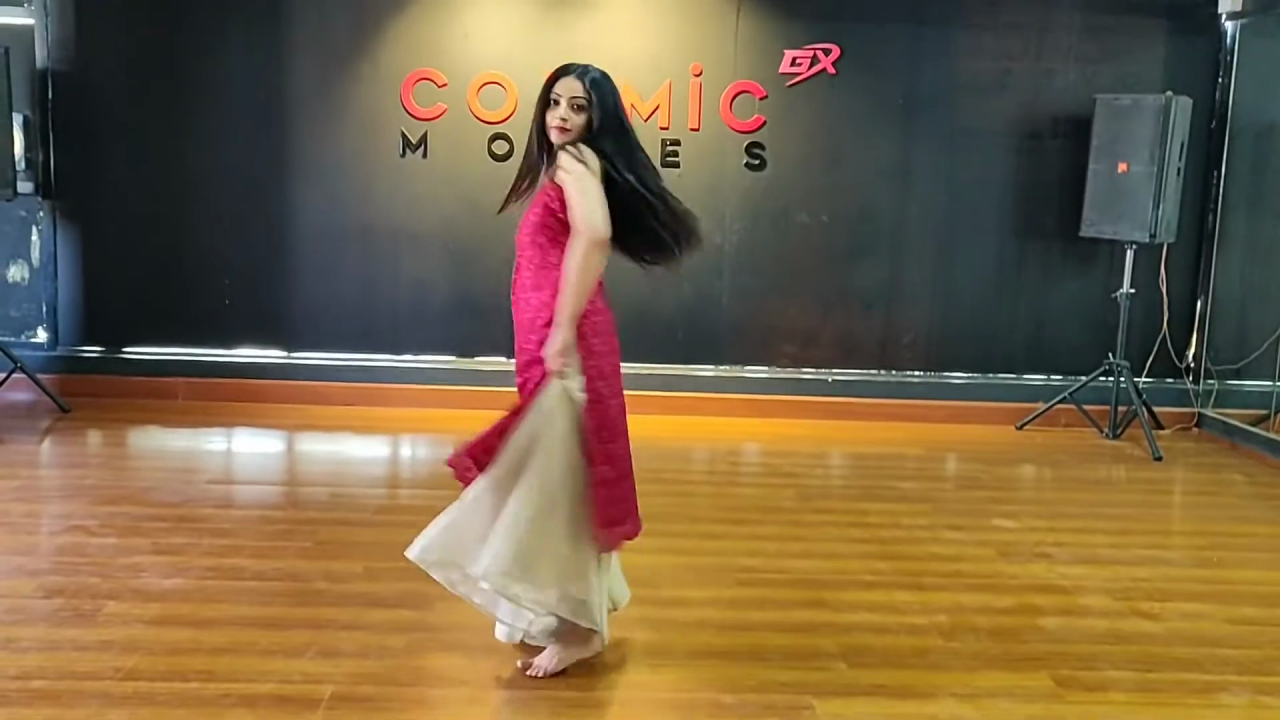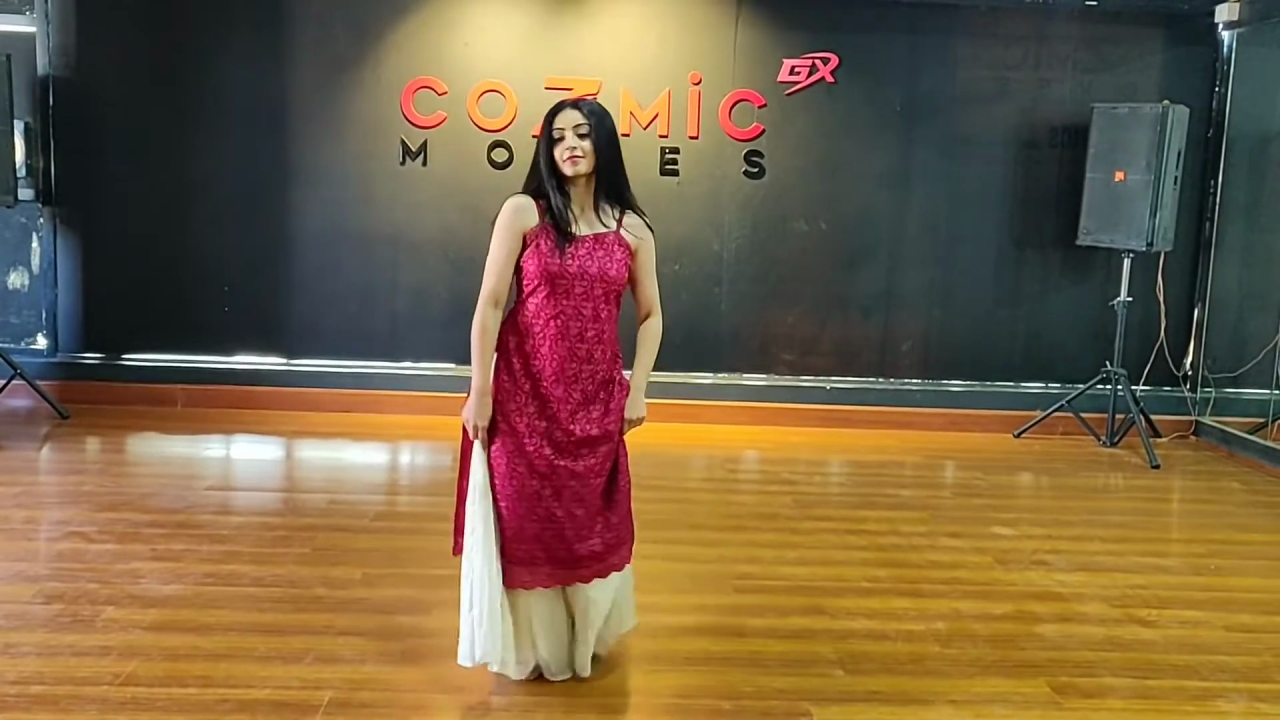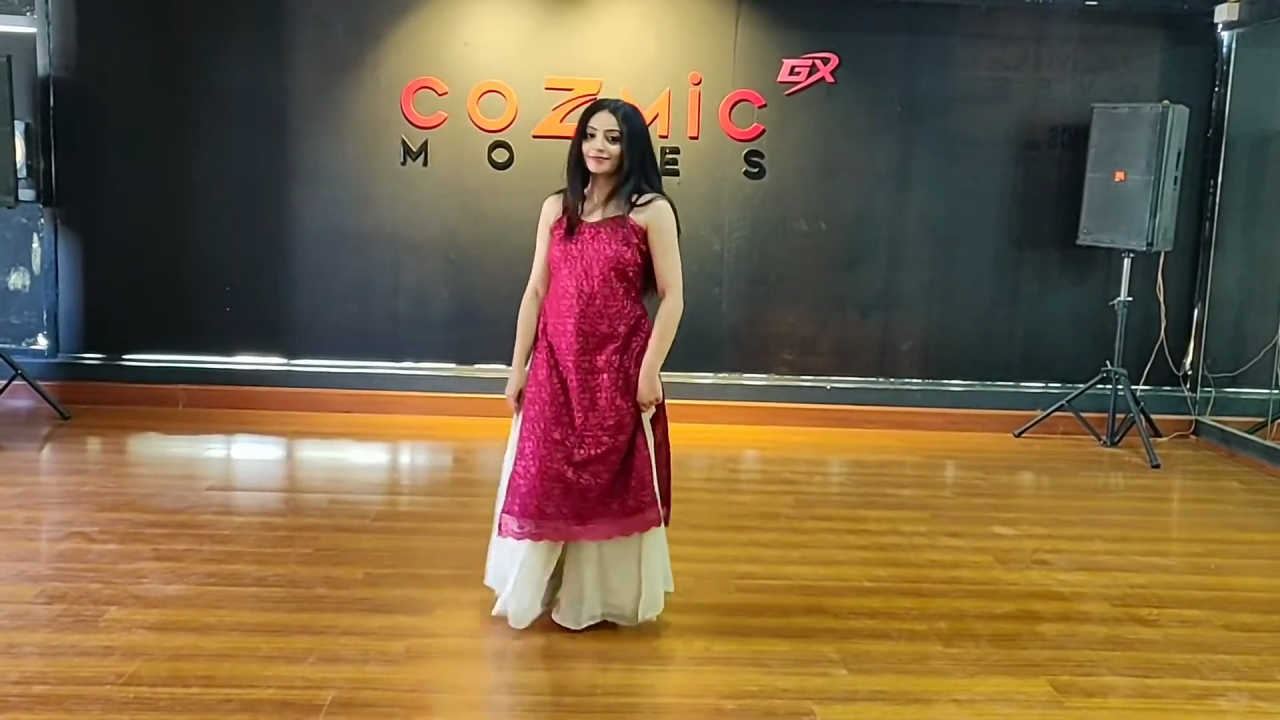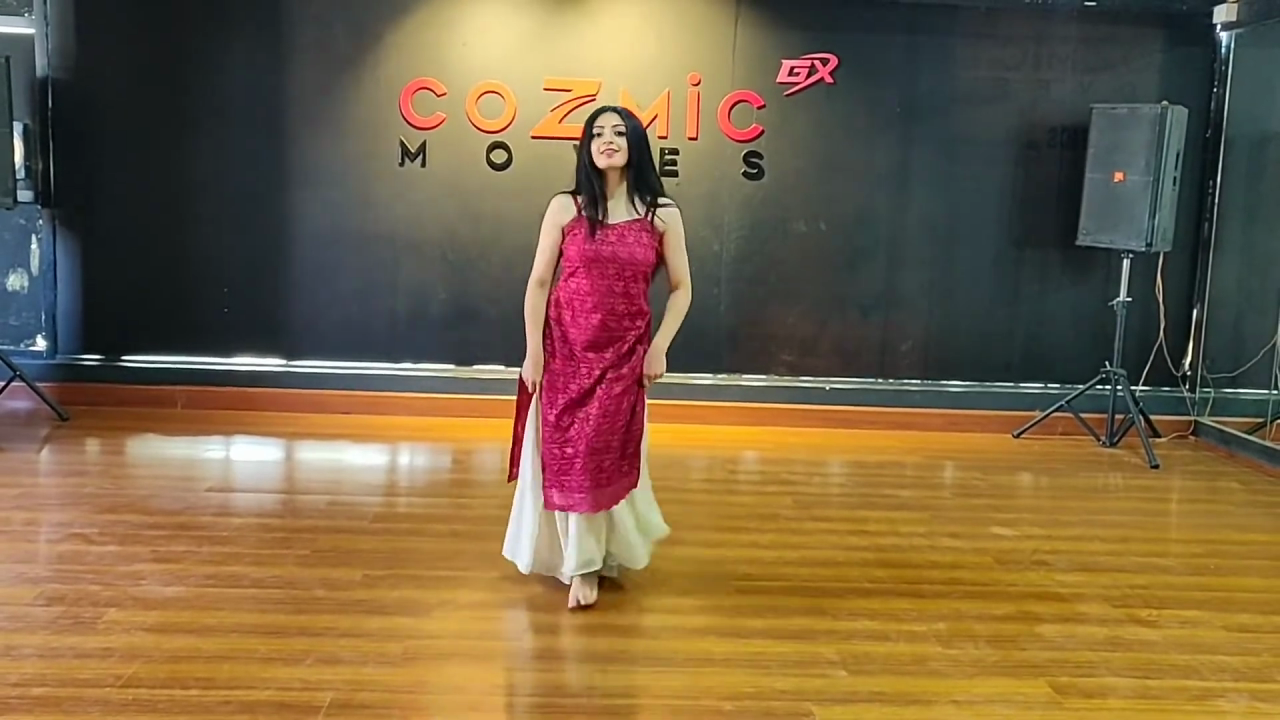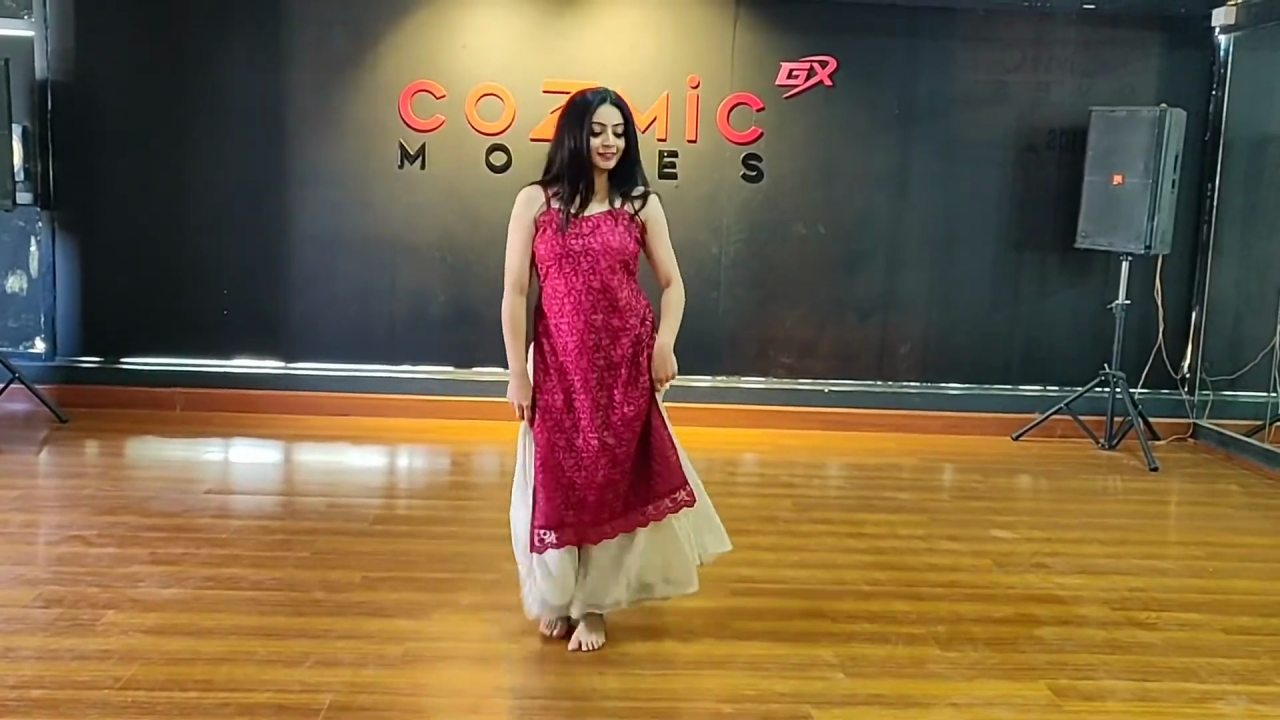
dt=1s
person 1, frame 1
left shoulder: (575, 161)
right shoulder: (546, 171)
left elbow: (593, 236)
left wrist: (561, 332)
right wrist: (555, 336)
left hip: (568, 347)
right hip: (566, 346)
left knee: (551, 486)
right knee: (567, 485)
left ankle: (579, 625)
right ankle: (564, 615)
person 1, frame 2
left shoulder: (632, 227)
right shoulder: (522, 213)
left elbow: (650, 315)
right elbow: (489, 305)
left wrist: (638, 388)
right wrist: (480, 392)
left hip: (595, 401)
right hip: (524, 393)
left knee: (592, 523)
right knee: (526, 521)
left ankle: (583, 636)
right ankle: (535, 646)
person 1, frame 3
left shoulder: (651, 210)
right shoulder: (557, 207)
left elbow: (672, 297)
right elbow: (536, 291)
left wrist: (650, 370)
right wrist: (519, 365)
left hip: (619, 366)
right hip: (556, 365)
left knee: (615, 482)
right knee: (542, 478)
left ankle: (600, 596)
right ankle: (530, 590)
person 1, frame 4
left shoulder: (662, 213)
right shoulder: (565, 208)
left elbow: (681, 288)
right elbow: (538, 283)
left wrist: (659, 346)
right wrist: (533, 354)
left hip: (624, 355)
right hip: (566, 350)
left knee: (603, 458)
right knee: (562, 457)
left ankle: (587, 564)
right ankle: (574, 558)
person 1, frame 5
left shoulder: (641, 205)
right shoulder: (534, 202)
left elbow: (672, 284)
right elbow: (515, 291)
left wrist: (664, 344)
right wrist: (517, 371)
left hip: (627, 363)
right hip: (559, 364)
left knee: (614, 483)
right knee: (556, 483)
left ankle: (592, 606)
right ankle: (555, 598)
